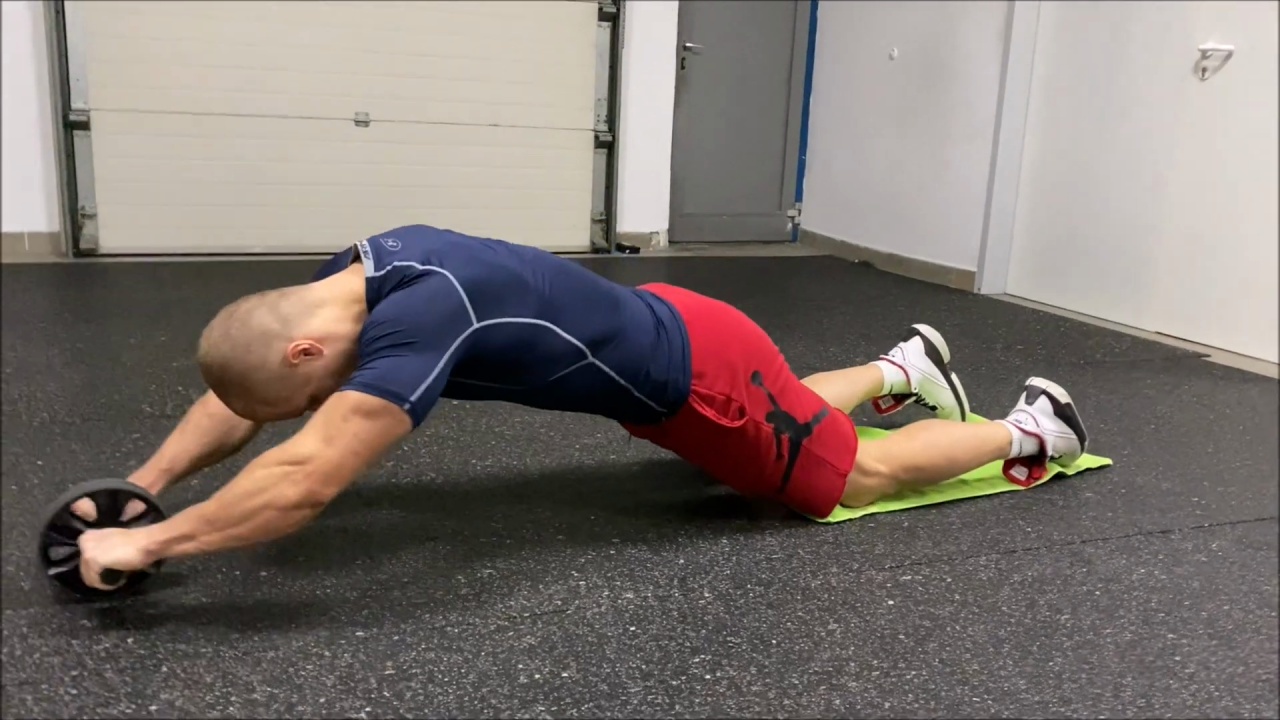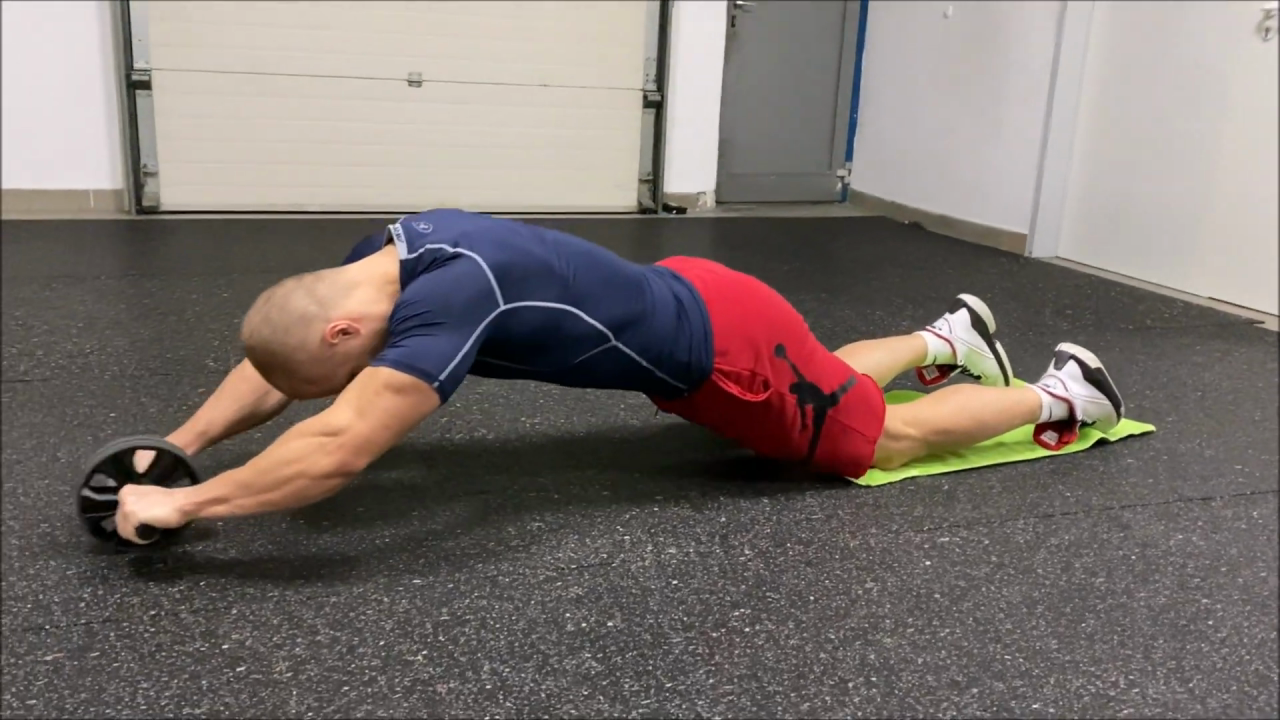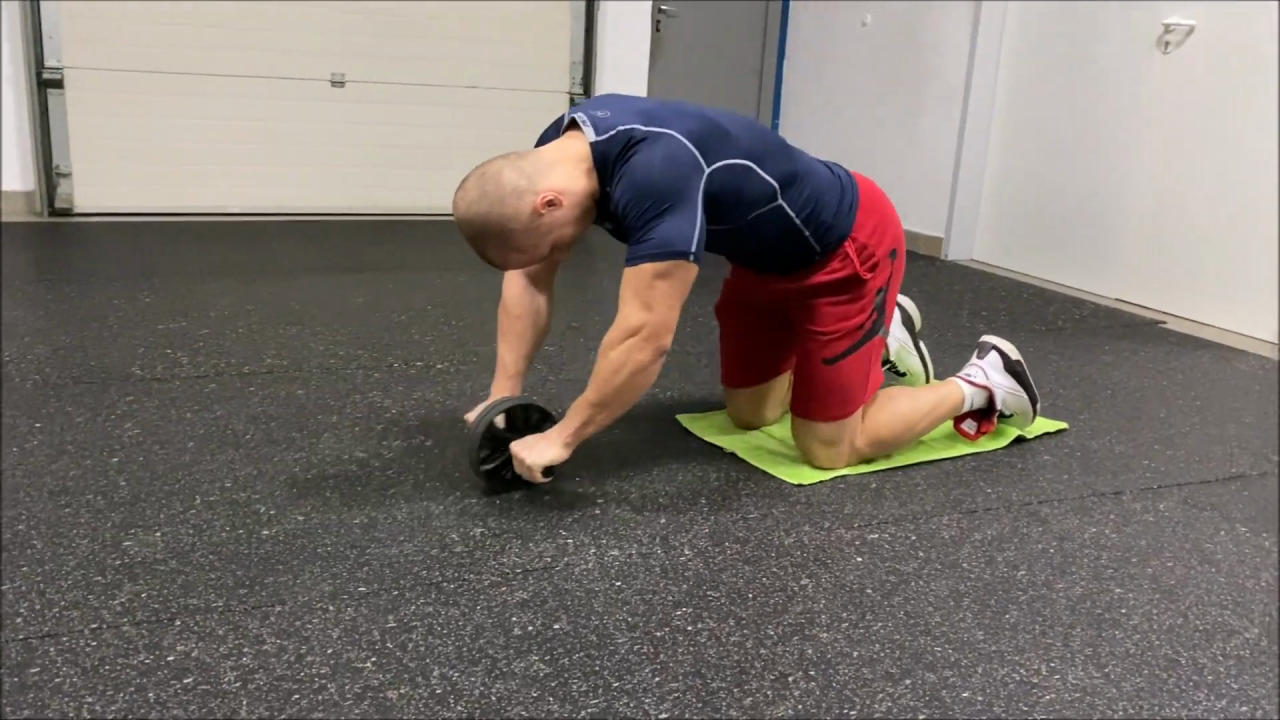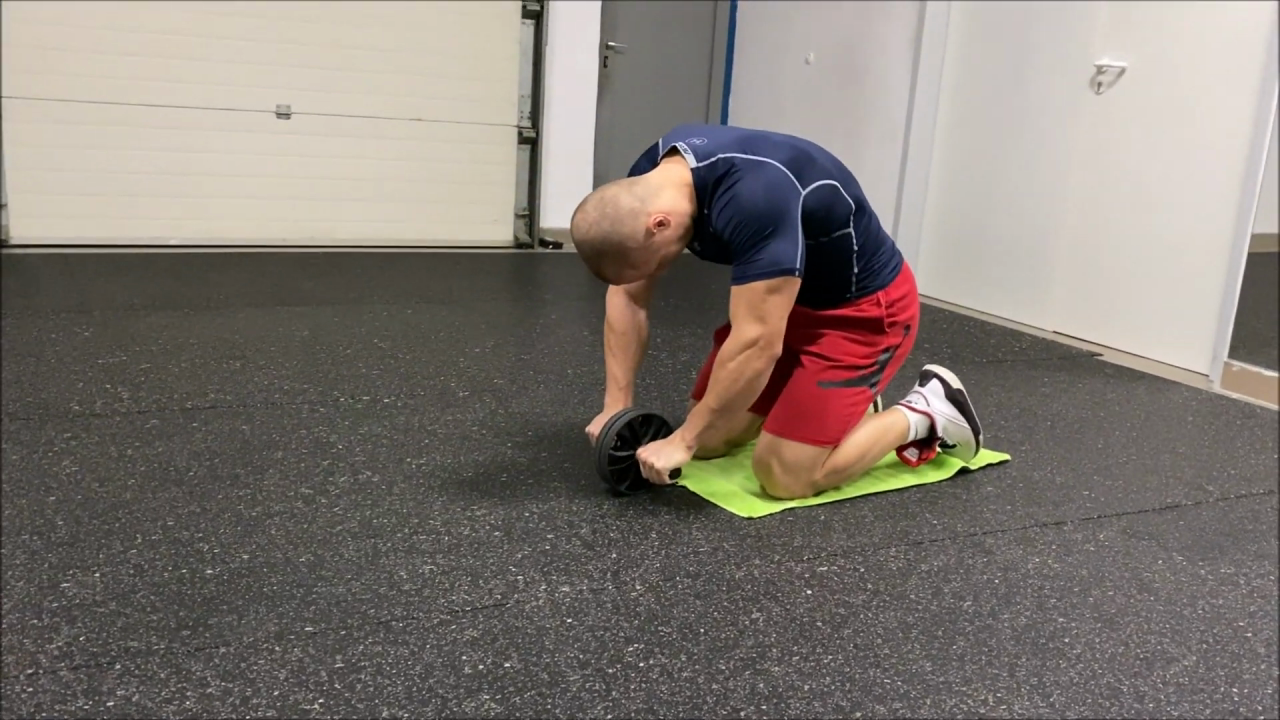
dt=1s
person 1, frame 1
left shoulder: (416, 311)
right shoulder: (347, 281)
left elbow: (308, 479)
right elbow: (239, 395)
left wrist: (149, 544)
right wrist: (141, 485)
left hip: (697, 368)
right hip: (653, 335)
left knee: (854, 475)
right knee: (788, 428)
left ankle: (1029, 429)
right ankle: (901, 367)
person 1, frame 2
left shoulder: (447, 299)
right shoulder: (386, 256)
left elbow: (337, 448)
right elbow: (276, 359)
left wrist: (182, 504)
right wrist: (179, 441)
left hip: (722, 346)
right hip: (685, 301)
left knee: (887, 436)
right knee: (828, 386)
left ankle: (1057, 391)
right ankle: (948, 336)
person 1, frame 3
left shoulder: (655, 174)
right shoulder: (557, 155)
left elbow: (645, 337)
right elbow: (527, 283)
left wrist: (561, 439)
right wrist: (503, 395)
left hip: (847, 246)
right hip: (773, 250)
left knee: (826, 448)
right knee: (750, 413)
left ankle: (979, 386)
right ankle: (881, 341)
person 1, frame 4
left shoulder: (755, 198)
right shoulder: (648, 184)
left elbow: (757, 343)
right elbow: (627, 298)
left wrist: (681, 441)
right wrist: (616, 406)
left hip: (864, 307)
right hip: (786, 298)
left knee: (783, 474)
right knee: (709, 441)
left ankle: (922, 413)
right ankle: (836, 392)
